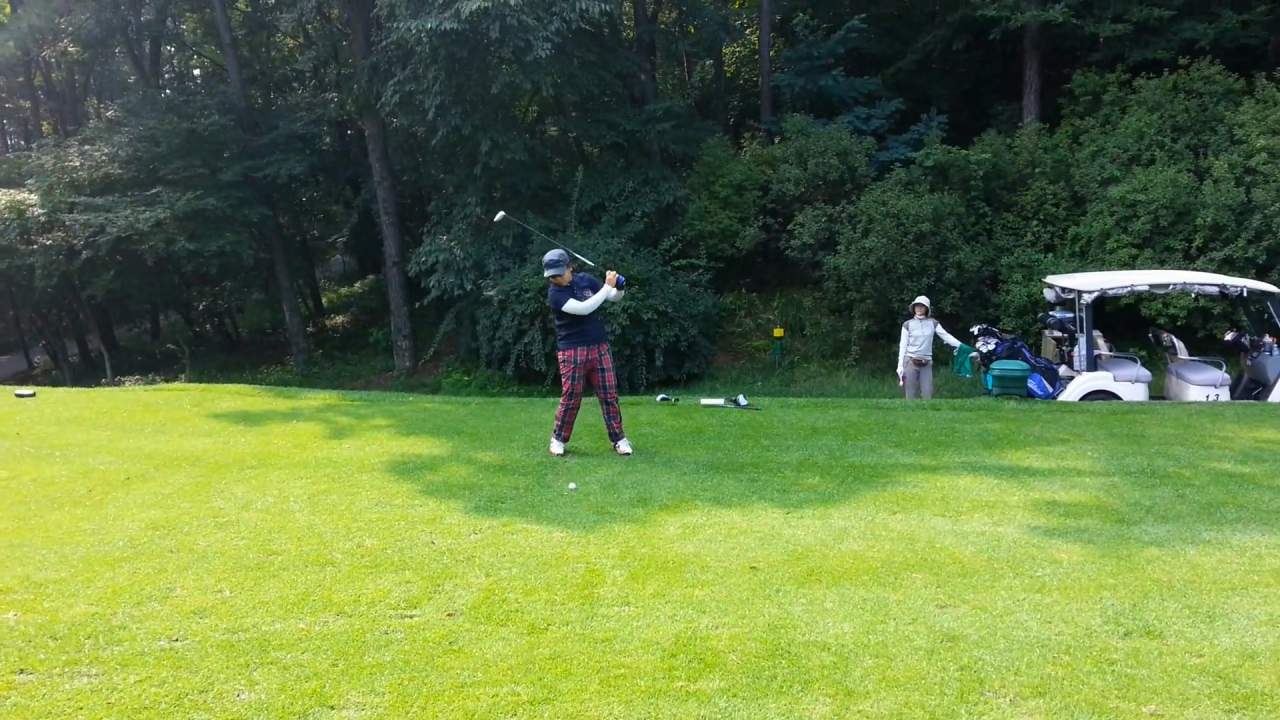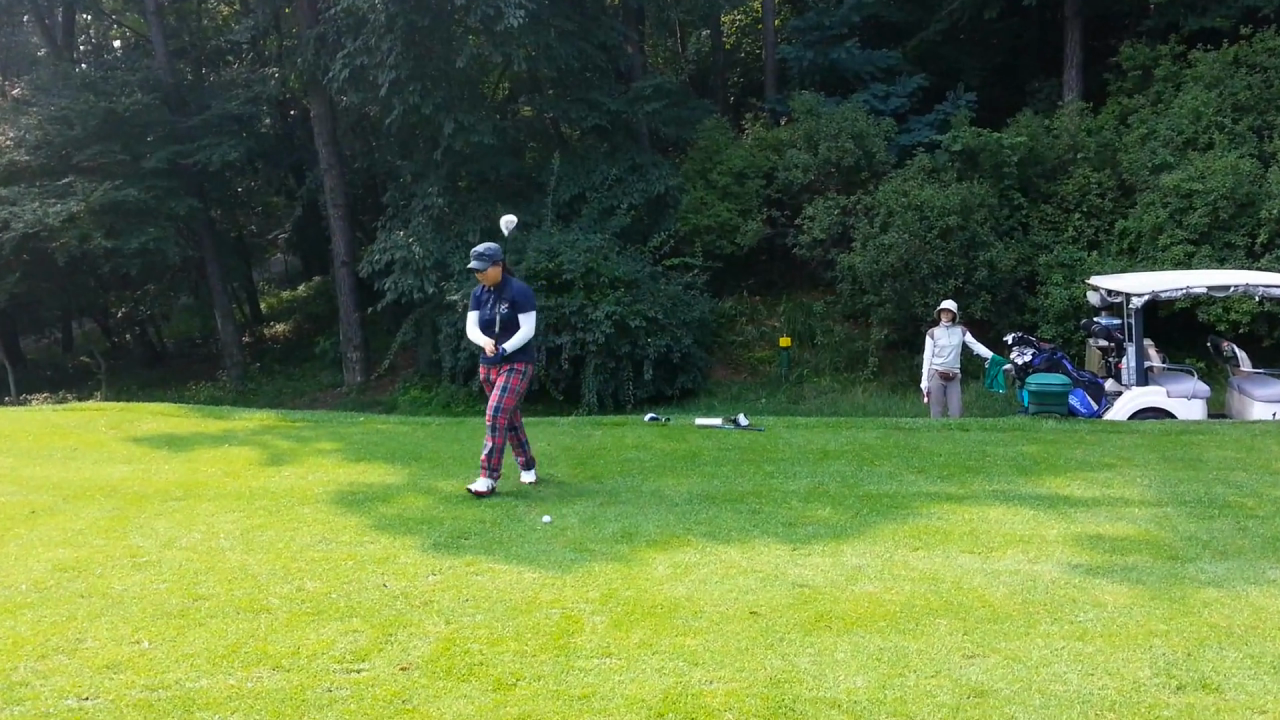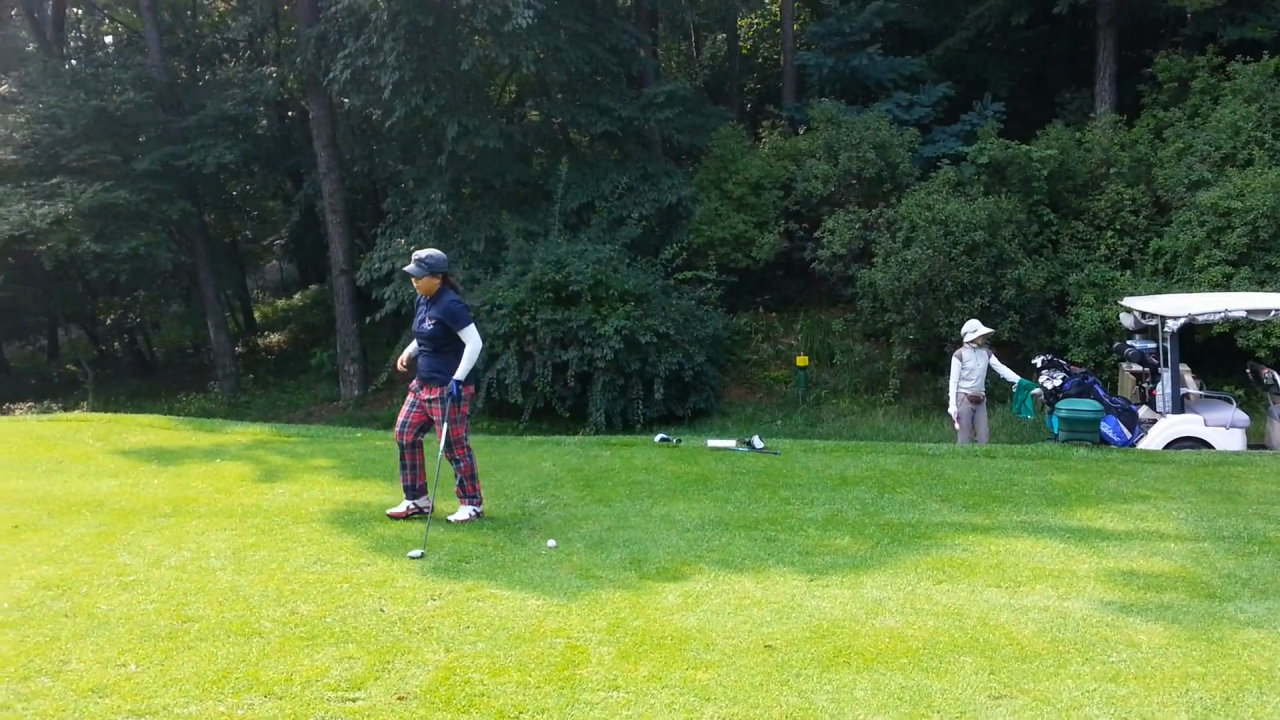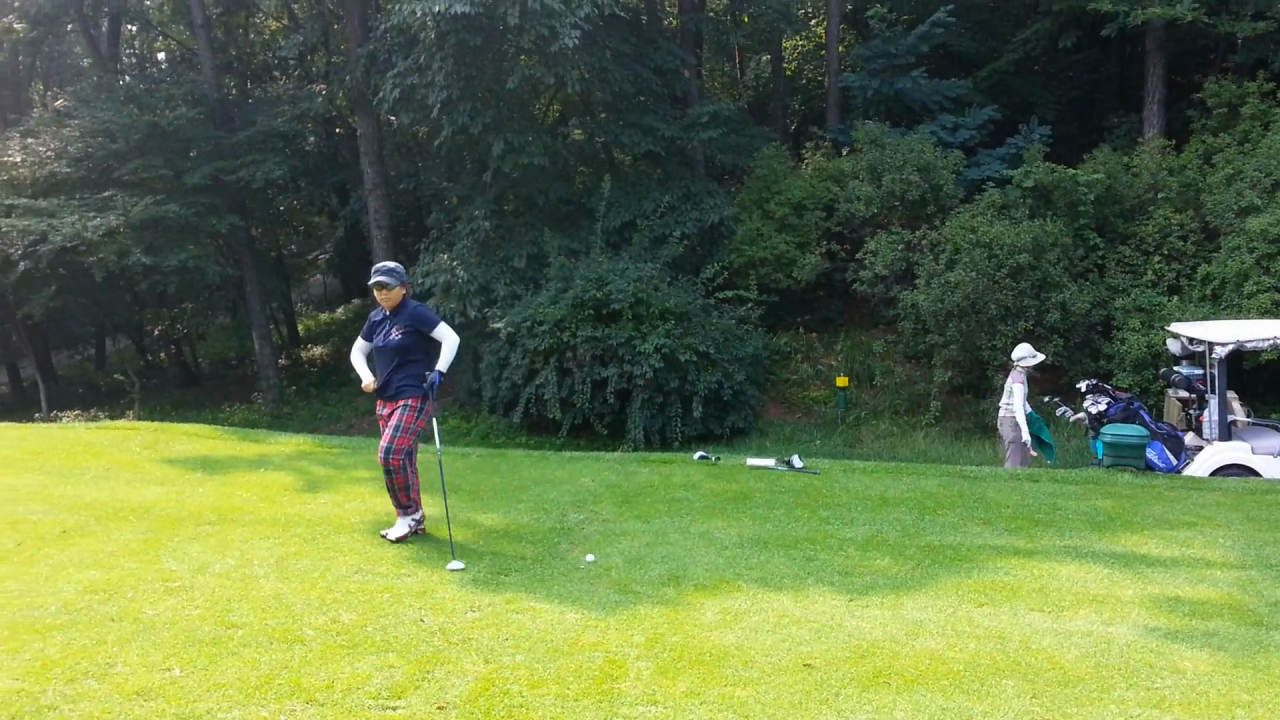
dt=0.5s
person 1, frame 1
left shoulder: (585, 280)
right shoulder: (555, 292)
left elbow: (614, 297)
right elbow: (584, 308)
left wrist: (617, 289)
right wrist: (607, 286)
left hip: (599, 346)
right hip: (571, 350)
left knee: (608, 393)
right knee: (571, 397)
right ankle: (558, 439)
person 1, frame 2
left shoulder: (519, 290)
right shoulder: (478, 294)
left elbow: (528, 330)
right elbow: (471, 329)
left wrist: (504, 349)
right wrist: (485, 343)
left hip: (516, 364)
right hip: (488, 366)
left knee: (496, 416)
right knee: (509, 418)
left ankle: (489, 478)
right ankle: (527, 465)
person 1, frame 3
left shoulder: (450, 305)
right shoulder: (424, 301)
left elbow: (474, 343)
left wrist: (458, 379)
right wrist: (409, 351)
left hip: (449, 388)
right hip: (424, 383)
left knee: (455, 446)
right knee: (405, 435)
left ankle: (472, 503)
right ankle: (417, 499)
person 1, frame 4
left shoulder: (416, 313)
right shoulder: (376, 318)
left elbow: (451, 339)
right elbow: (357, 352)
left wrist: (438, 373)
right wrist: (366, 375)
left hip: (413, 398)
right hip: (386, 400)
left knee: (393, 454)
right knee: (398, 457)
left ankle: (410, 512)
right ankle: (412, 519)
